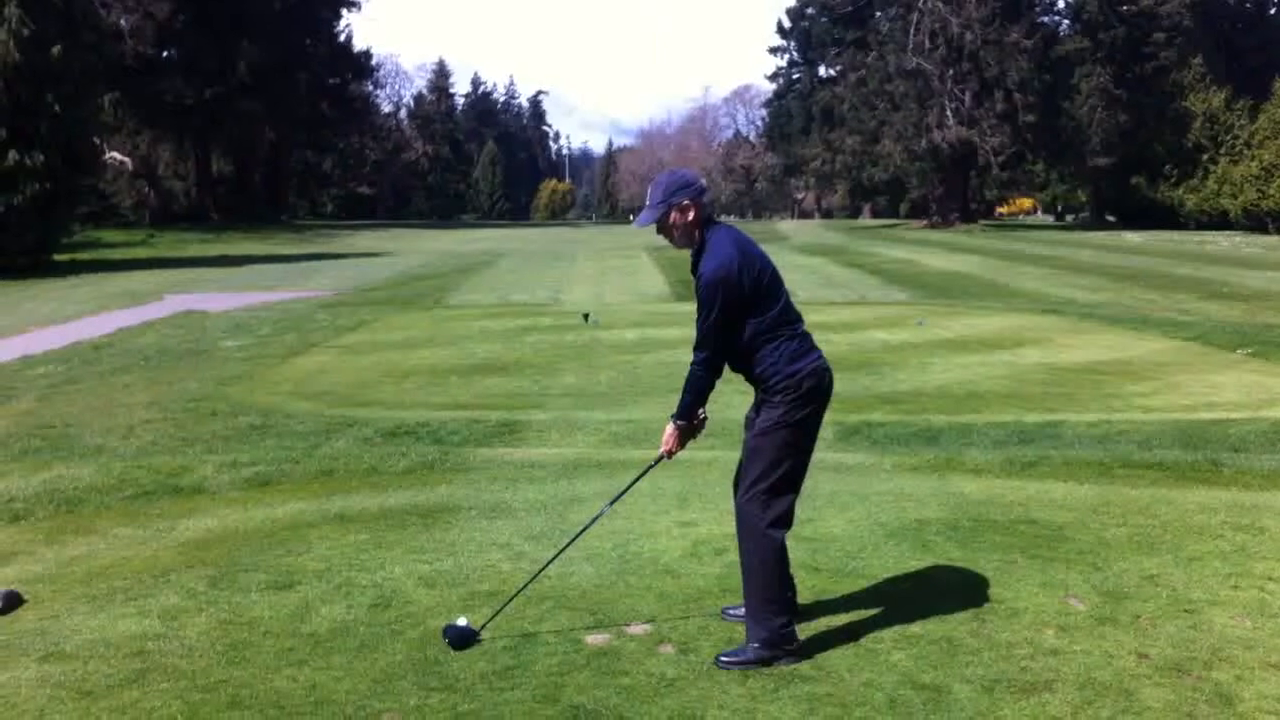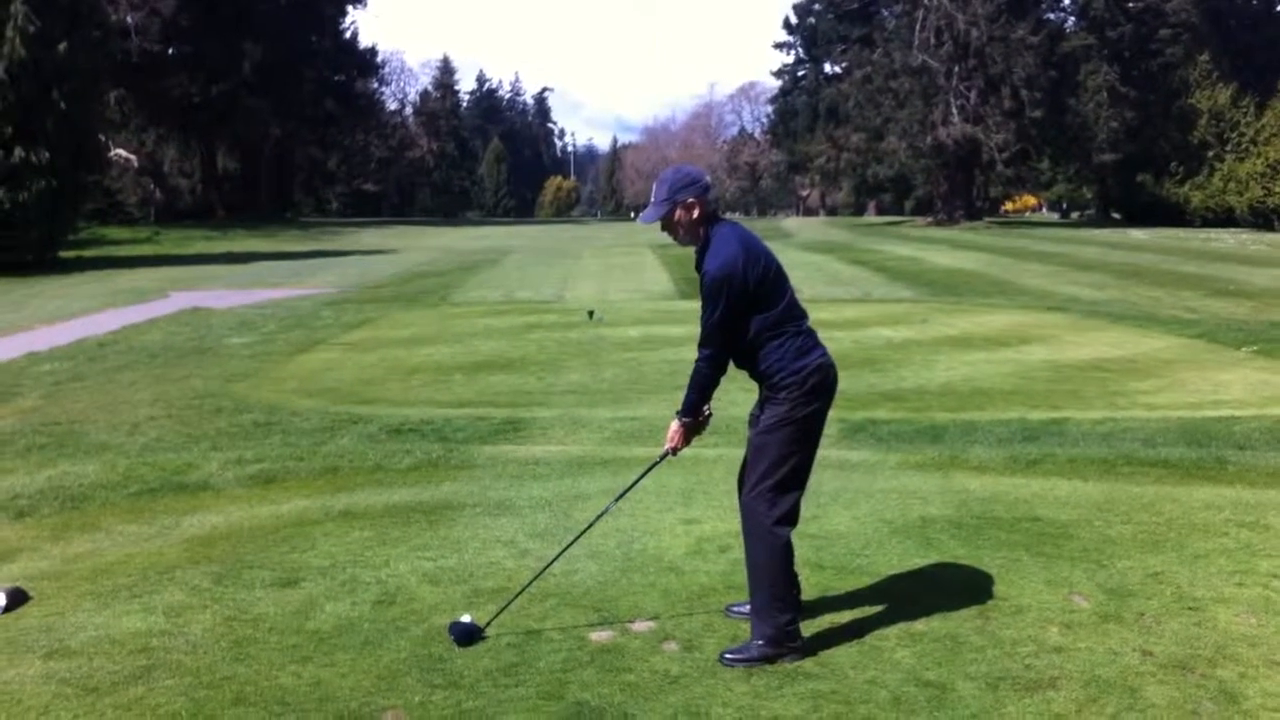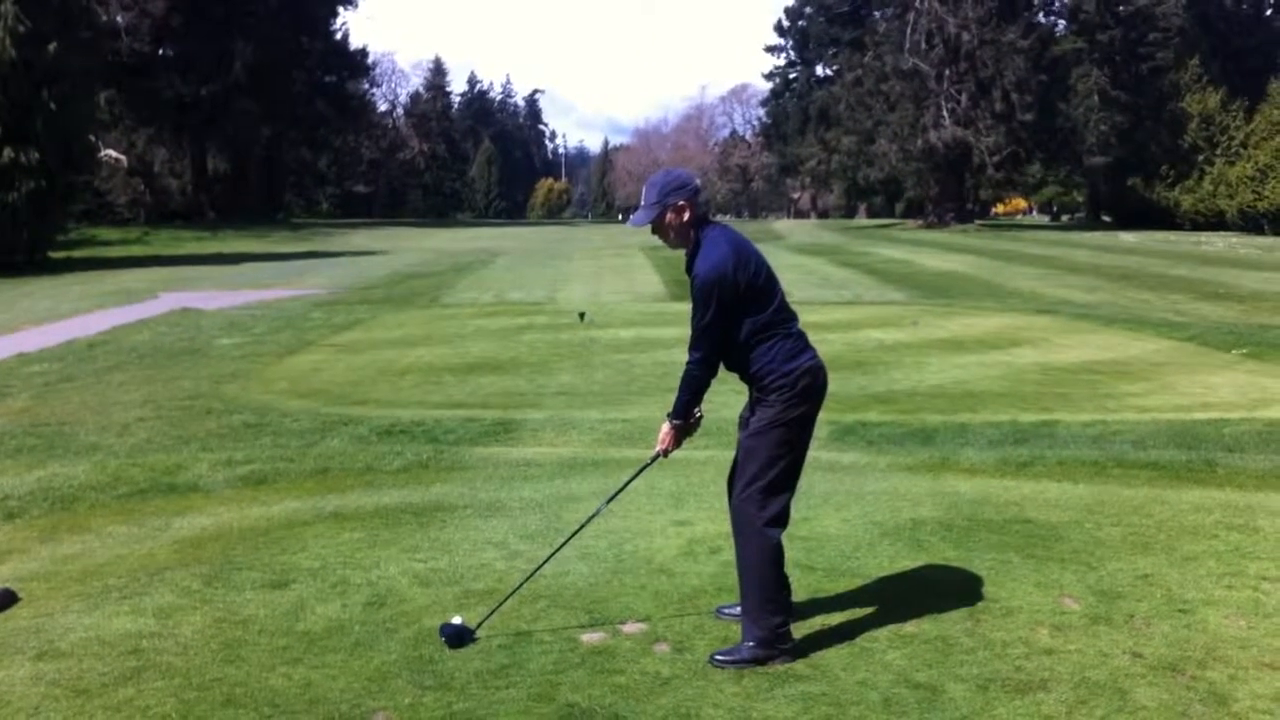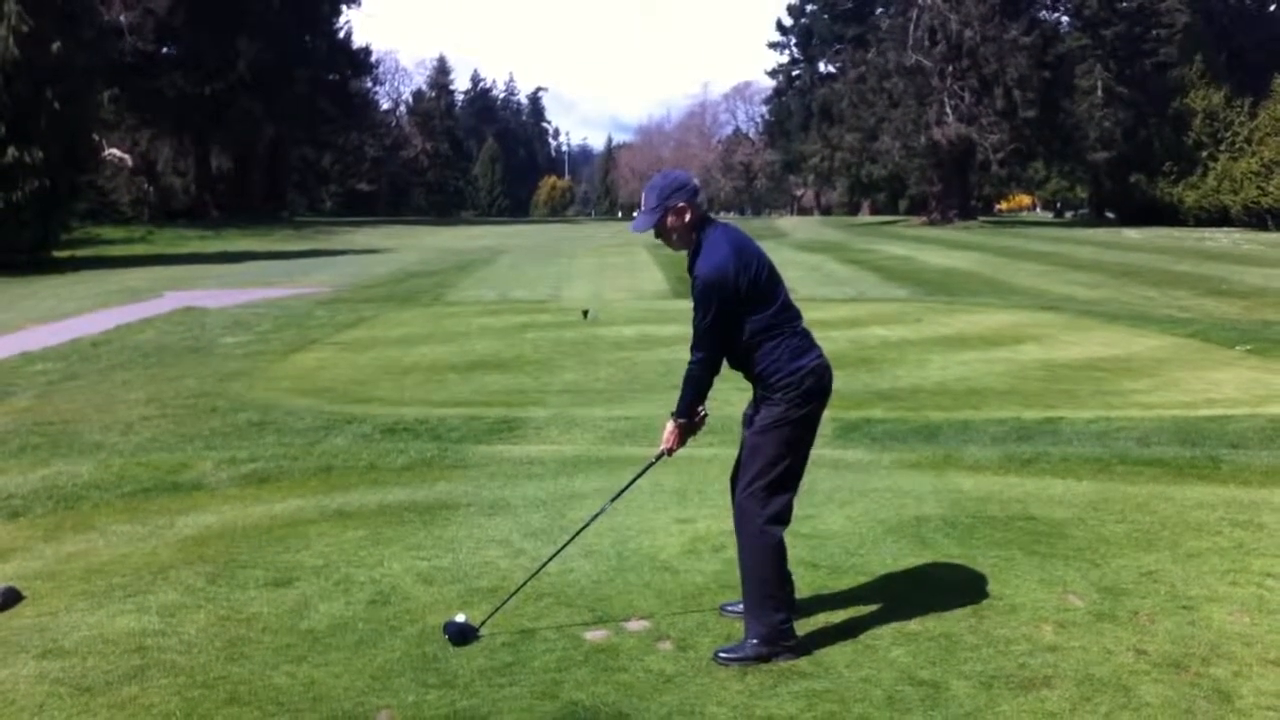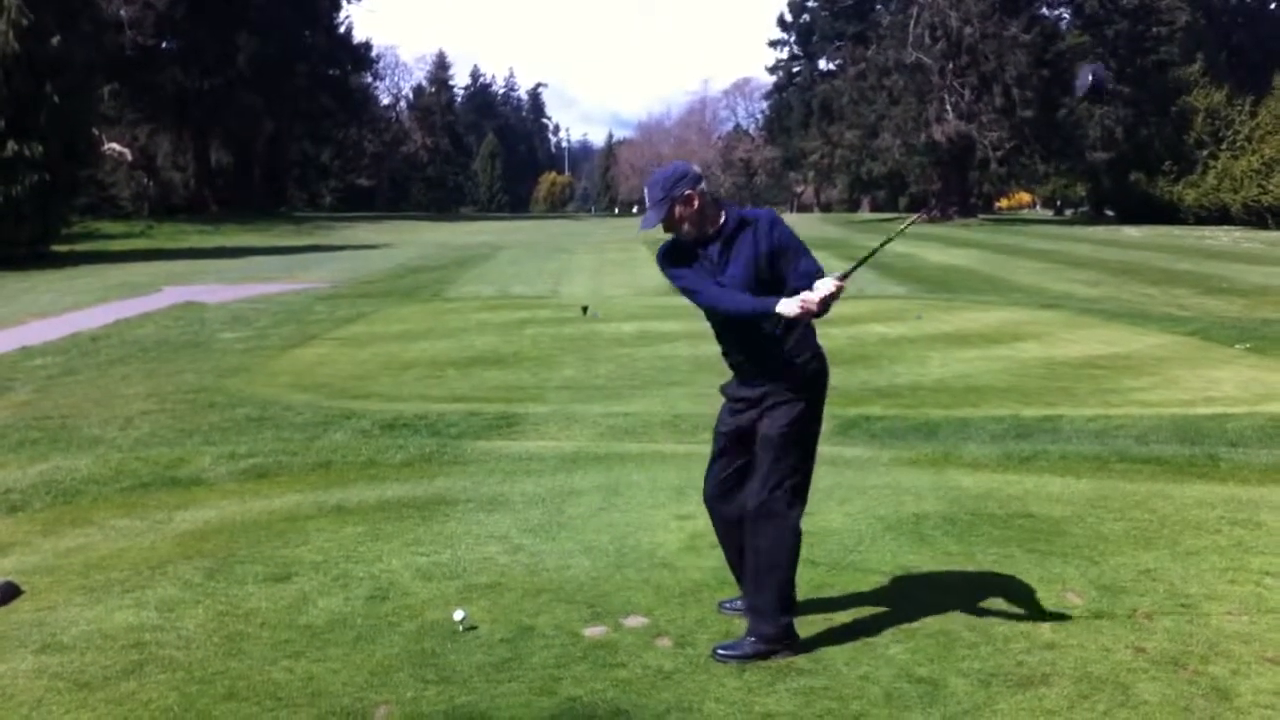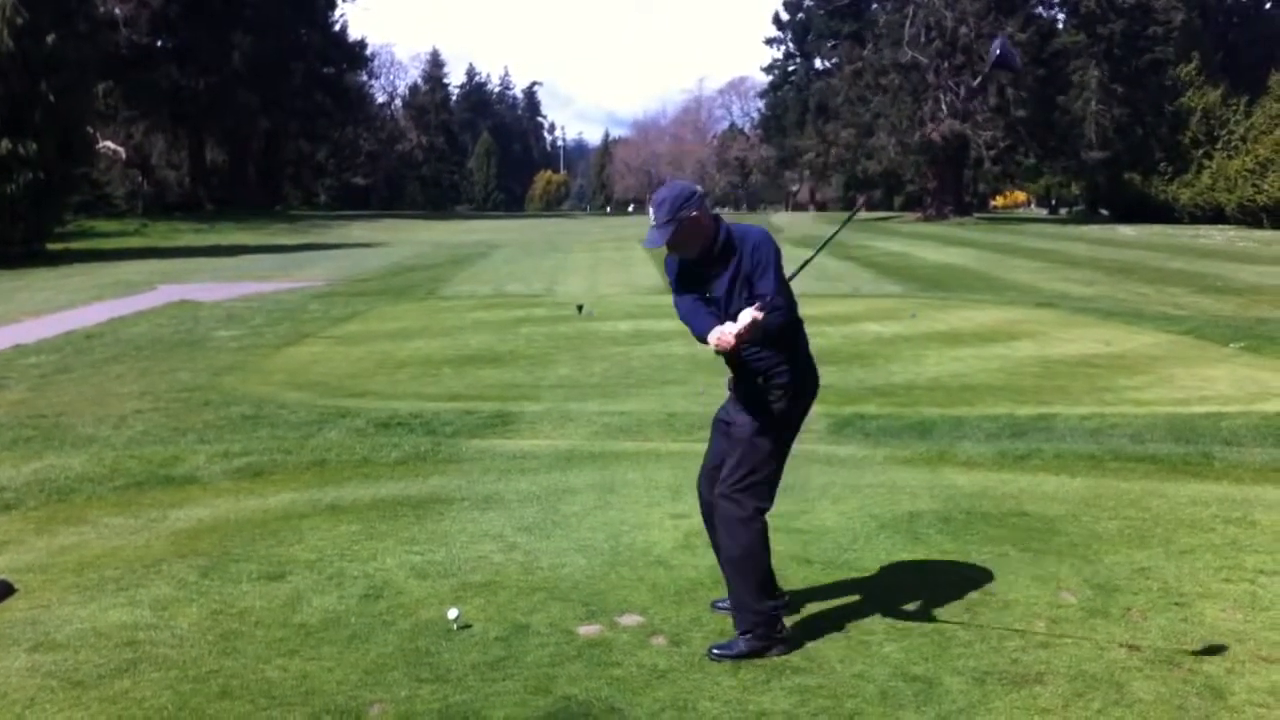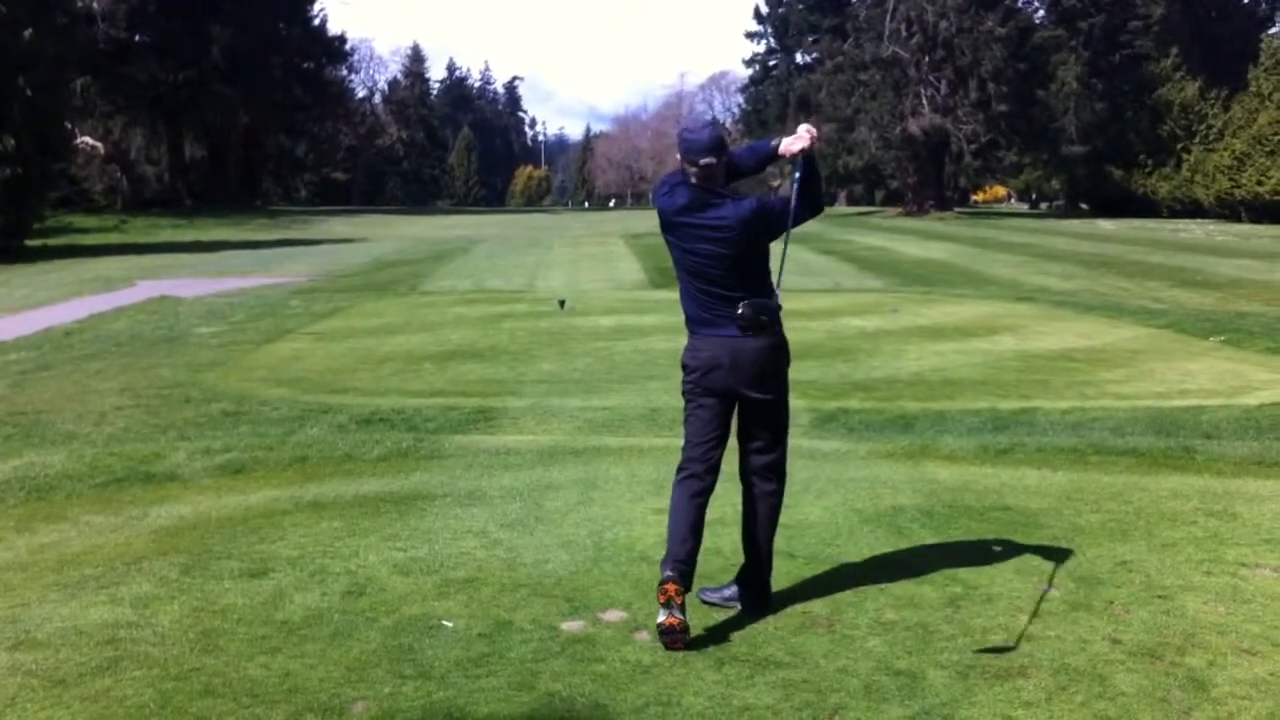
dt=0.7s
person 1, frame 1
left shoulder: (719, 263)
right shoulder: (723, 245)
left elbow: (709, 352)
right elbow: (717, 346)
left wrist: (682, 418)
right wrist: (694, 408)
left hip: (792, 386)
right hip: (787, 381)
left knee: (758, 504)
right knee: (754, 493)
left ankle: (773, 636)
right ankle: (773, 601)
person 1, frame 2
left shoulder: (723, 260)
right shoulder: (727, 241)
left elbow: (714, 350)
right elbow: (723, 343)
left wrist: (686, 415)
right wrist: (700, 405)
left hip: (796, 383)
right hip: (790, 378)
left knee: (764, 501)
right knee: (757, 491)
left ankle: (777, 633)
right ankle: (776, 599)
person 1, frame 3
left shoulder: (714, 263)
right shoulder: (718, 244)
left elbow: (705, 353)
right elbow: (712, 346)
left wrist: (677, 418)
right wrist: (689, 408)
left hip: (786, 386)
right hip: (780, 381)
left knee: (755, 504)
right knee: (746, 493)
left ankle: (768, 636)
right ankle: (765, 601)
person 1, frame 4
left shoulder: (716, 265)
right shoulder: (718, 242)
left elbow: (706, 352)
right elbow: (714, 346)
left wrist: (681, 416)
right wrist: (693, 405)
left hip: (792, 384)
right hip: (783, 379)
left knee: (757, 502)
right knee: (748, 489)
left ankle: (772, 633)
right ankle: (769, 596)
person 1, frame 5
left shoulder: (763, 227)
right shoulder: (675, 256)
left elbow: (812, 287)
right elbow: (718, 299)
left wrist: (819, 294)
right wrist: (781, 306)
left hip: (795, 381)
right hip: (746, 384)
left knee: (772, 501)
right knee: (723, 491)
left ankle: (771, 628)
right ankle: (761, 592)
person 1, frame 6
left shoulder: (752, 243)
right shoulder: (678, 265)
left elbow: (778, 312)
right elbow: (697, 316)
left wrist: (745, 325)
right wrist: (720, 331)
left hip: (781, 384)
right hip: (751, 385)
left knee: (735, 495)
right knee: (715, 487)
left ankle: (761, 626)
right ankle: (758, 595)
person 1, frame 7
left shoulder: (667, 199)
right shoulder: (749, 214)
left elbow: (726, 171)
right elbow: (810, 204)
left wrist: (777, 146)
right wrist: (802, 153)
left hip: (706, 354)
right hip: (763, 350)
left knee: (696, 468)
right knee: (764, 472)
left ankle: (675, 578)
right ankle: (754, 585)
